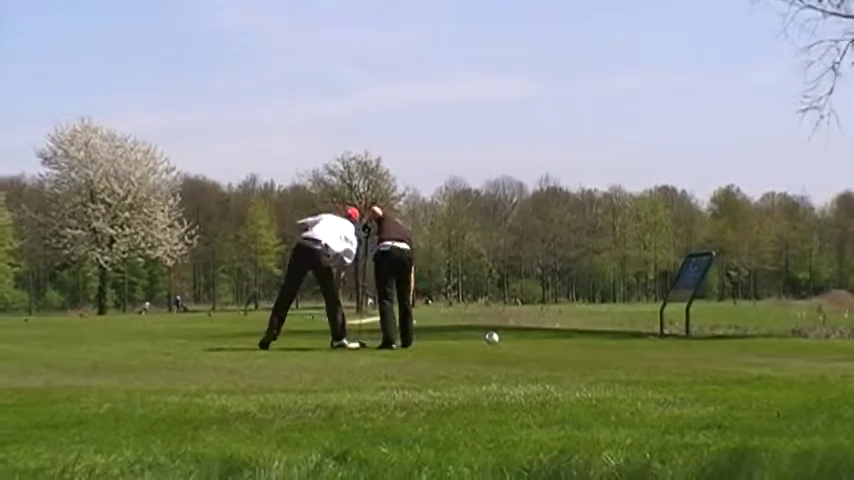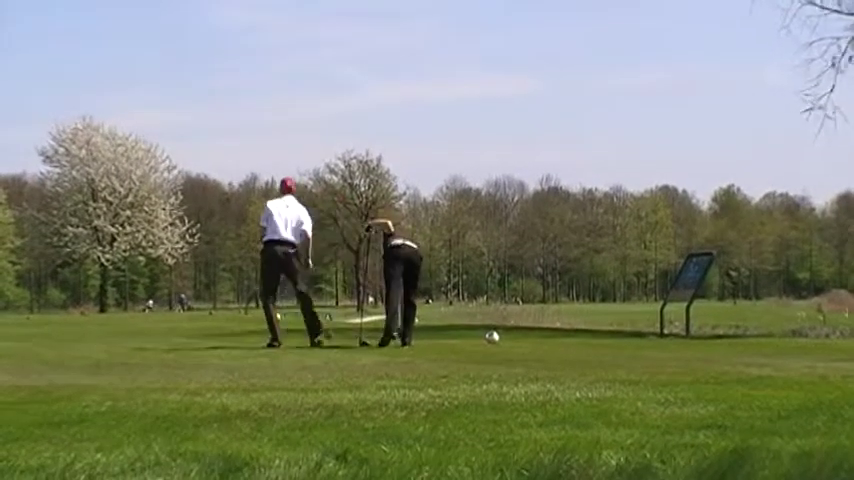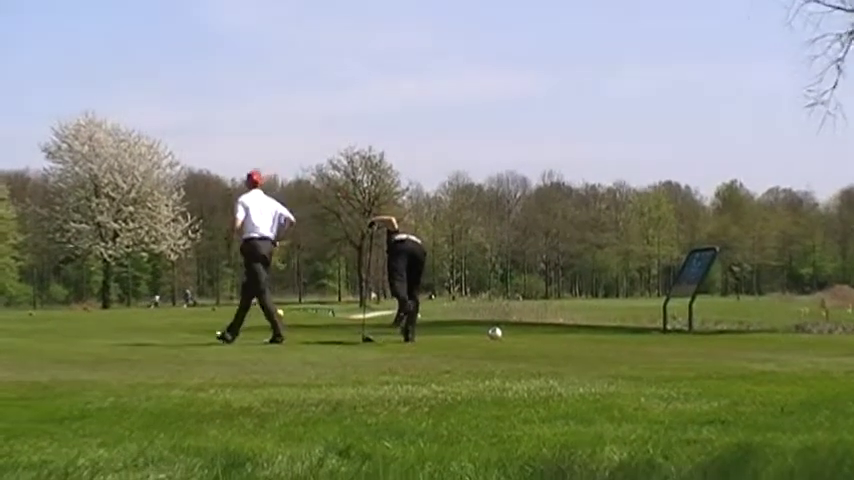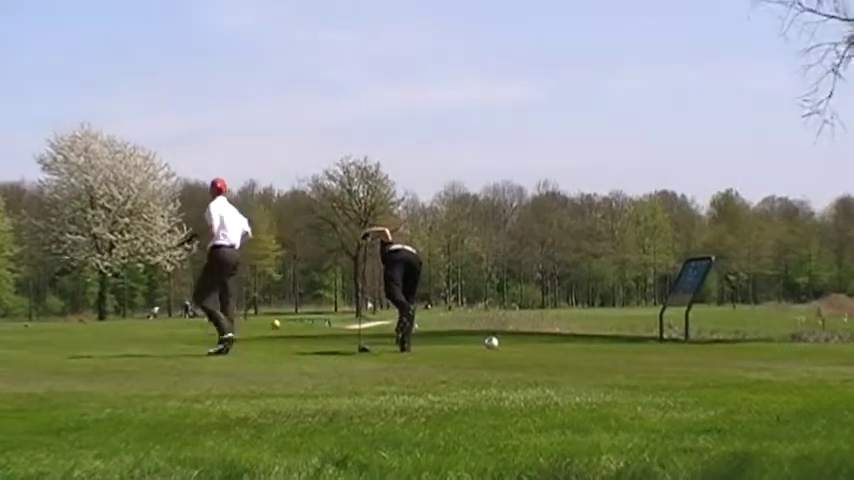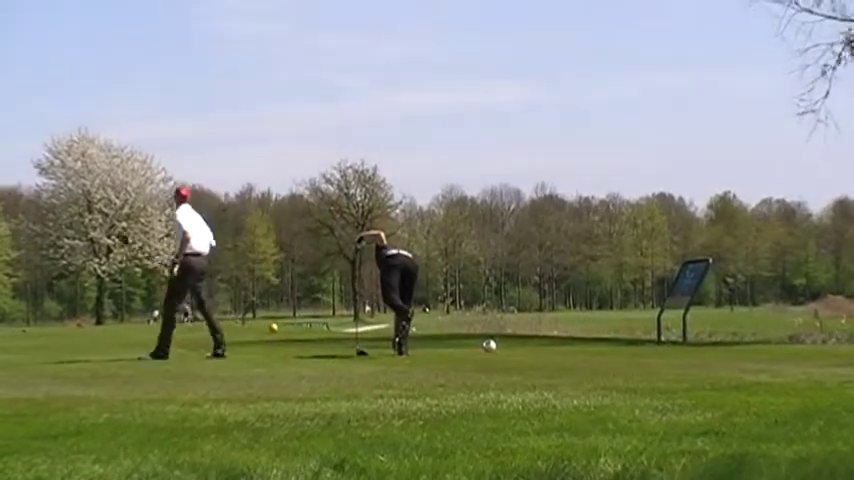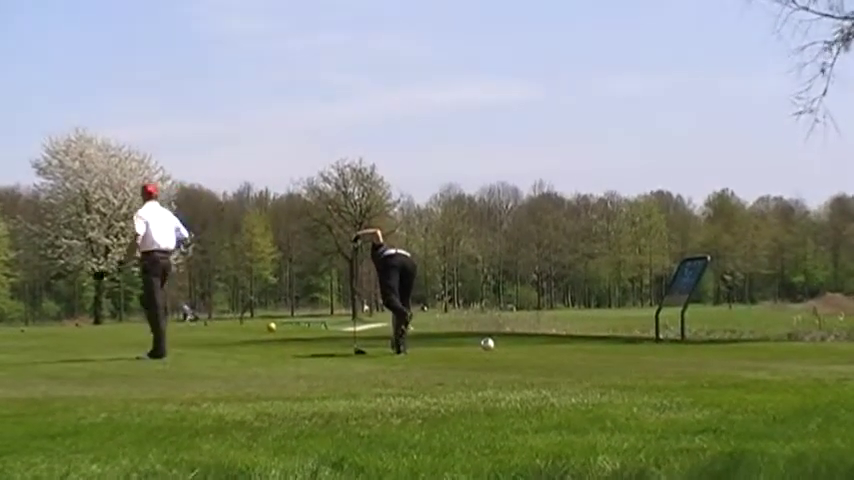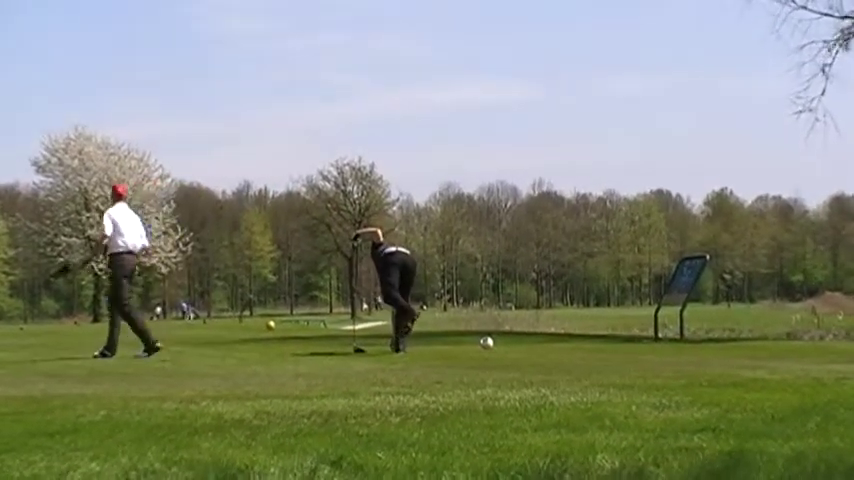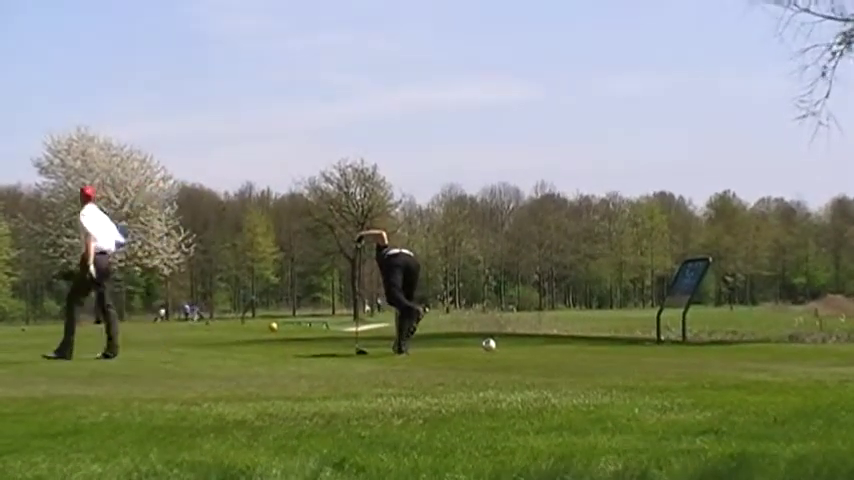
dt=0.4s
person 1, frame 1
left shoulder: (328, 218)
right shoulder: (352, 237)
left elbow: (300, 224)
right elbow: (344, 262)
left hip: (303, 246)
right hip: (322, 251)
left knee: (286, 292)
right knee: (332, 297)
left ankle: (271, 333)
right ankle: (338, 339)
person 1, frame 2
left shoulder: (270, 204)
right shoulder: (301, 209)
left elbow: (262, 231)
right elbow: (308, 235)
right wrist: (309, 258)
left hip: (270, 249)
right hip: (290, 251)
left knee: (268, 295)
right knee: (302, 293)
left ankle: (275, 338)
right ankle: (315, 334)
person 1, frame 3
left shoulder: (243, 199)
right shoulder: (271, 202)
left elbow: (237, 225)
right elbow: (291, 220)
right wrist: (276, 237)
left hip: (252, 246)
right hip: (267, 246)
left knee: (262, 291)
right knee: (249, 290)
left ankle: (277, 333)
right ankle: (231, 332)
person 1, frame 4
left shoulder: (214, 205)
right shoulder: (233, 209)
left elbow: (213, 230)
right elbow: (248, 233)
left hip: (219, 253)
right hip: (233, 254)
left knee: (201, 297)
right knee: (226, 299)
left ankle: (226, 331)
right ankle: (225, 342)
person 1, frame 5
left shoulder: (181, 213)
right shoulder: (197, 216)
left elbow: (187, 235)
right elbow: (211, 243)
left wrist: (177, 259)
left hip: (188, 262)
right hip: (201, 261)
left knee: (170, 306)
right knee: (203, 305)
left ankle: (162, 351)
right ankle: (219, 346)
person 1, frame 6
left shoulder: (142, 213)
right shoulder: (167, 213)
left elbow: (137, 238)
right elbow: (185, 236)
left hip: (151, 258)
right hip: (166, 259)
left knee: (154, 304)
right knee: (151, 302)
left ankle: (159, 349)
right ankle: (159, 346)
person 1, frame 7
left shoulder: (111, 213)
right shoulder: (134, 216)
left elbow: (105, 238)
right elbow: (144, 244)
left hip: (118, 260)
right hip: (132, 260)
left knee: (124, 306)
right knee: (115, 304)
left ankle: (150, 342)
right ankle: (110, 348)
person 1, frame 8
left shoulder: (85, 213)
right shoulder: (103, 215)
left elbow: (91, 237)
right elbow: (121, 240)
left wrist: (89, 263)
left hip: (94, 261)
right hip: (106, 260)
left knee: (72, 303)
right knee: (106, 306)
left ankle: (65, 350)
right ankle: (112, 348)
person 2, frame 1
left shoulder: (385, 219)
right shoulder: (407, 233)
left elbow: (375, 210)
right elbow: (411, 270)
left wrist: (367, 222)
right wrist: (410, 295)
left hip: (385, 252)
right hip: (405, 254)
left knee: (385, 298)
right knee: (404, 301)
left ankle: (389, 340)
right ankle: (407, 339)
person 2, frame 2
left shoulder: (391, 234)
left elbow: (388, 223)
left wrist: (371, 224)
left hip: (395, 251)
right hip: (414, 253)
left knee: (393, 290)
right knee: (410, 298)
left ankle: (391, 330)
right ankle: (406, 338)
person 2, frame 3
left shoulder: (394, 235)
left elbow: (392, 220)
left wrist: (374, 221)
left hip: (400, 246)
right hip: (418, 249)
left knee: (397, 280)
right knee: (414, 293)
left ankle: (404, 303)
right ankle: (409, 333)
person 2, frame 4
left shoulder: (388, 247)
left elbow: (385, 231)
right elbow: (404, 298)
left wrist: (368, 233)
left hip: (396, 257)
right hip: (414, 259)
left knee: (392, 289)
right knee: (409, 300)
left ankle: (406, 307)
right ankle: (405, 342)
person 2, frame 5
left shoulder: (383, 251)
left elbow: (380, 234)
right elbow: (401, 303)
left wrist: (362, 237)
left hip: (393, 261)
right hip: (411, 263)
left knee: (389, 294)
right knee: (405, 302)
left ankle: (405, 311)
right ankle: (402, 345)
person 2, frame 6
left shoulder: (379, 250)
left elbow: (377, 232)
left wrist: (359, 235)
left hip: (391, 261)
right hip: (409, 262)
left knee: (389, 296)
right knee: (404, 302)
left ankle: (404, 314)
right ankle: (400, 344)
person 2, frame 7
left shoulder: (379, 249)
left elbow: (377, 231)
left wrist: (359, 233)
left hip: (391, 259)
right hip: (409, 260)
left knee: (389, 293)
right knee: (402, 299)
left ankle: (410, 312)
right ankle: (400, 342)
person 2, frame 8
left shoulder: (383, 251)
left elbow: (382, 234)
left wrist: (362, 235)
left hip: (395, 261)
right hip: (413, 262)
left knee: (393, 294)
right knee: (405, 302)
left ankle: (414, 311)
right ankle: (402, 344)
